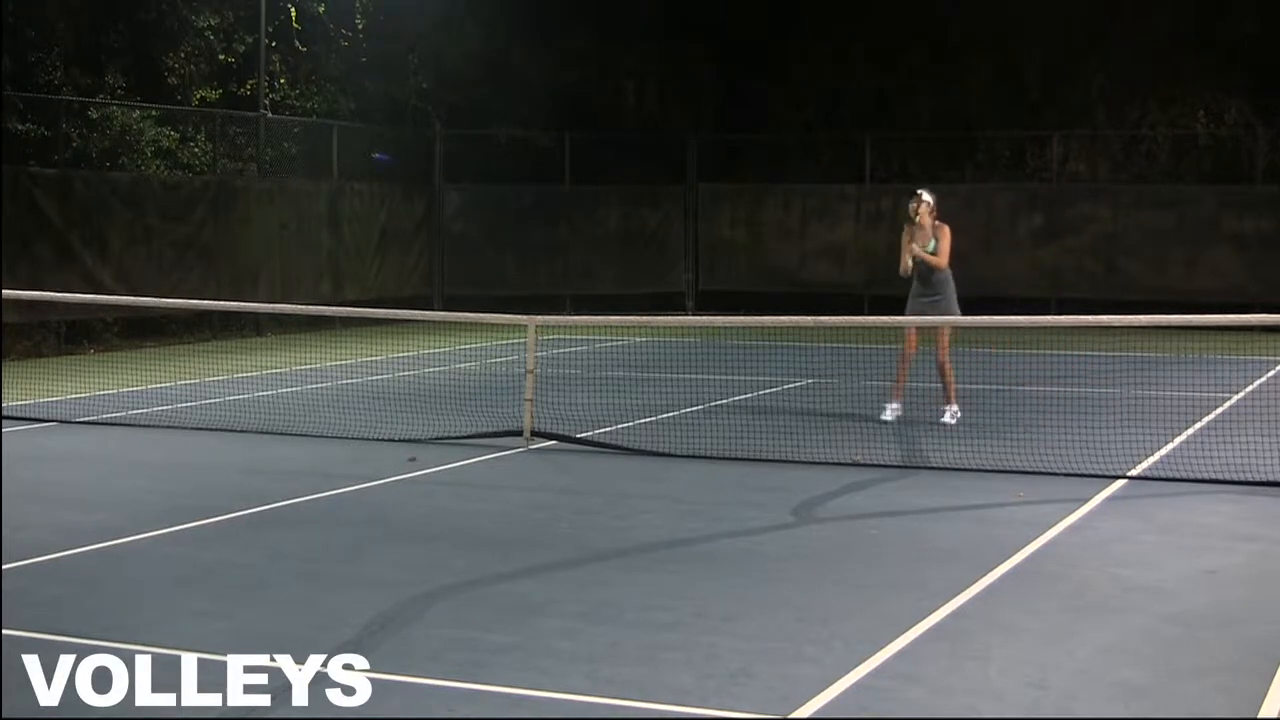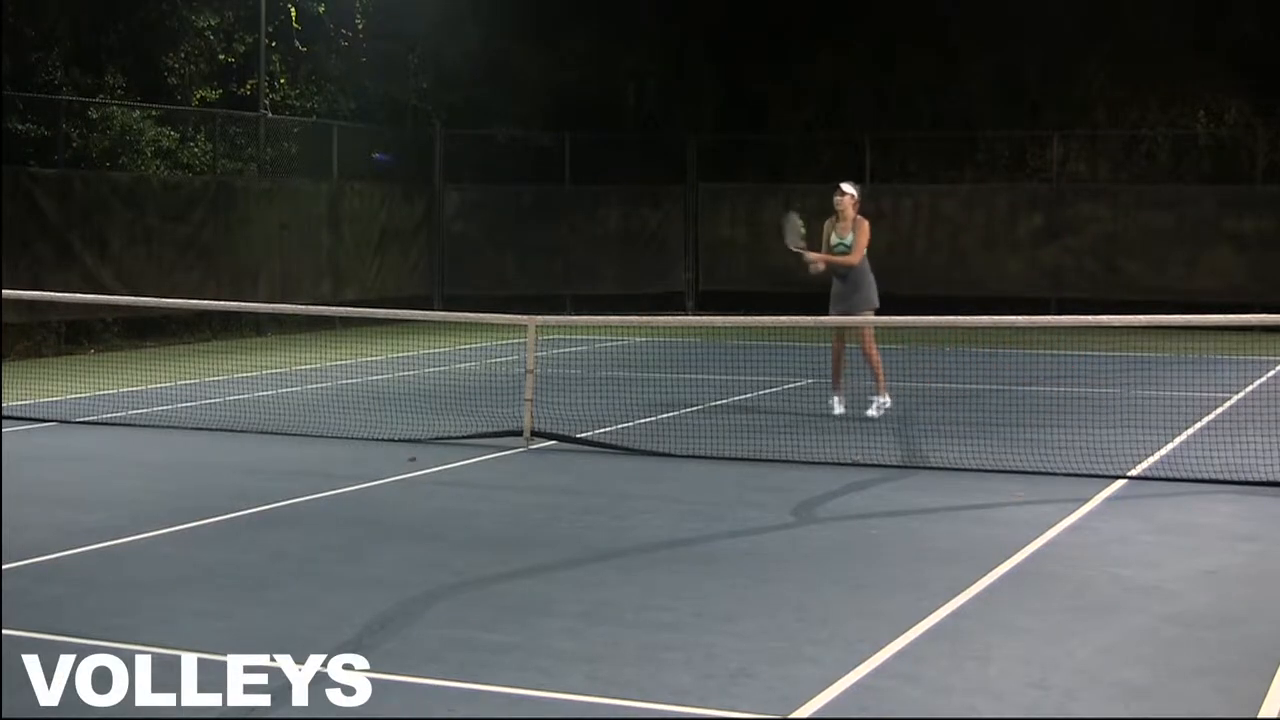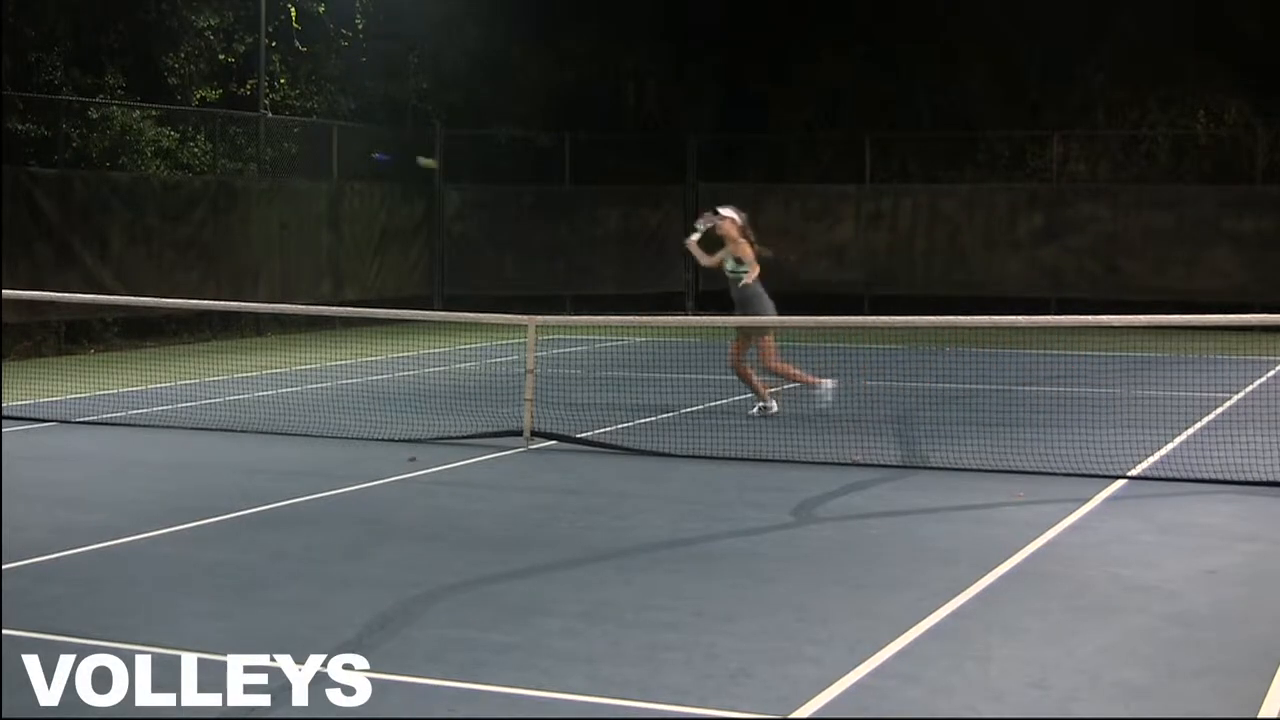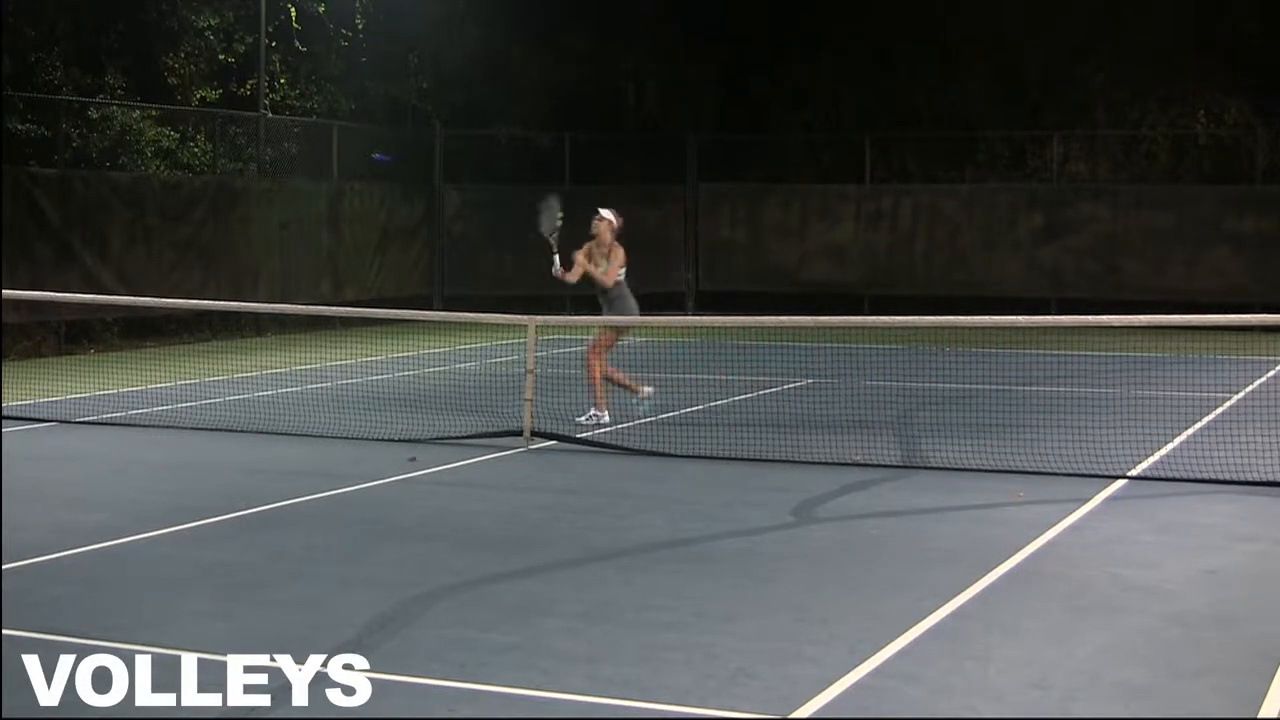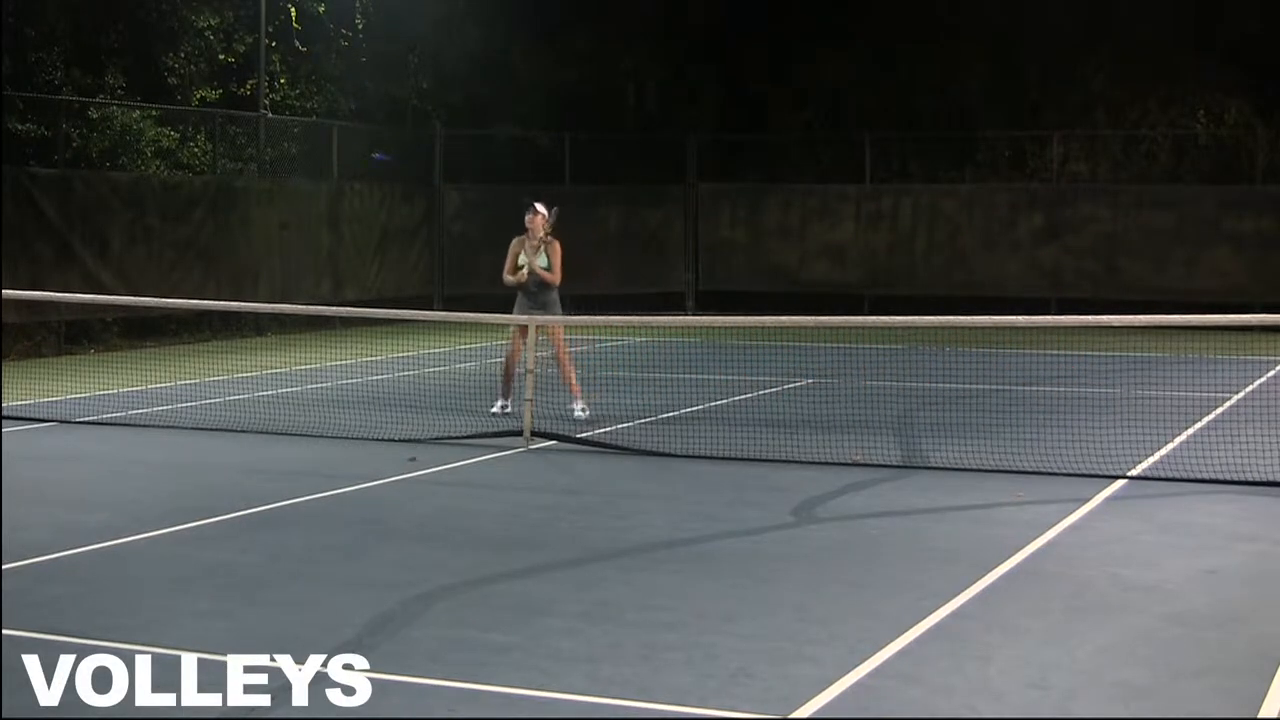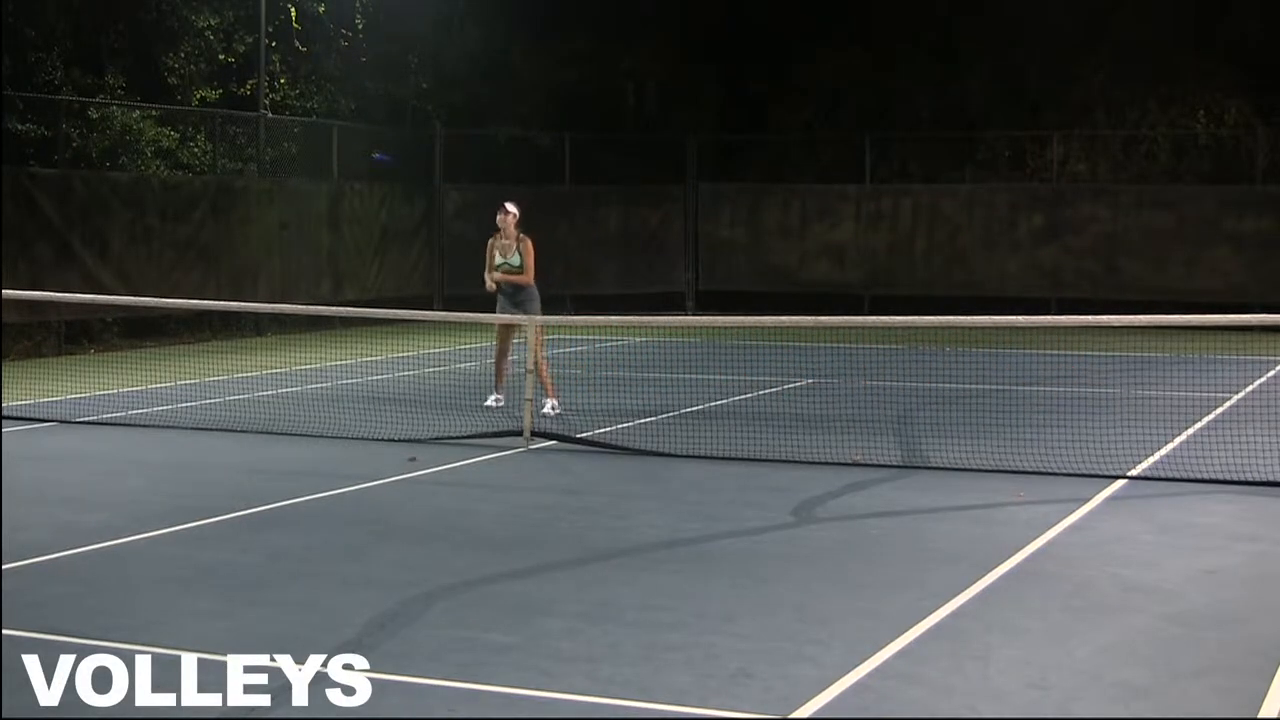
dt=0.5s
person 1, frame 1
left shoulder: (942, 230)
right shoulder: (908, 232)
left elbow: (942, 263)
right elbow: (904, 270)
left wrist: (920, 253)
right wrist: (906, 265)
left hip: (943, 295)
right hip: (918, 294)
left knee: (942, 357)
right knee: (907, 353)
left ankle: (951, 406)
right ankle: (895, 403)
person 1, frame 2
left shoulder: (862, 224)
right shoulder: (830, 224)
left elbow: (854, 259)
right elbow: (827, 257)
left wrist: (820, 257)
right wrist: (818, 265)
left hip: (861, 287)
right hip: (840, 287)
left knee: (867, 345)
right knee: (838, 345)
left ankle: (881, 395)
right ankle: (837, 394)
person 1, frame 3
left shoulder: (741, 246)
right shoulder: (729, 247)
left elbow: (754, 268)
right elbow: (707, 262)
left wrist: (749, 276)
right wrist: (693, 244)
left hip: (757, 308)
right hip: (743, 310)
left knee: (770, 365)
right knee: (736, 363)
left ankle: (820, 384)
right ankle: (767, 401)
person 1, frame 4
left shoulder: (617, 250)
right shoulder: (589, 249)
left elbow: (608, 282)
right elbow: (572, 277)
left wrist: (586, 265)
right wrist: (560, 273)
left hip: (622, 310)
right hip: (612, 311)
left knee: (592, 355)
right knee: (597, 364)
left ankle: (600, 411)
right ankle: (640, 390)
person 1, frame 5
left shoulder: (553, 245)
right shoulder: (517, 243)
left elbow: (556, 281)
right elbow: (506, 277)
left wrist: (536, 269)
right wrist: (517, 278)
left hip: (548, 306)
right hip: (524, 304)
left knee: (561, 353)
right knee: (511, 356)
left ankle: (578, 402)
right ankle: (504, 400)
person 1, frame 6
left shoulder: (525, 243)
right shoulder: (493, 243)
left elbow: (529, 279)
right elbow: (488, 273)
left wrist: (502, 276)
right wrist: (489, 282)
left hip: (527, 301)
right hip: (505, 301)
left knee: (535, 352)
right knee: (501, 351)
left ankle: (551, 400)
right ankle: (498, 394)
